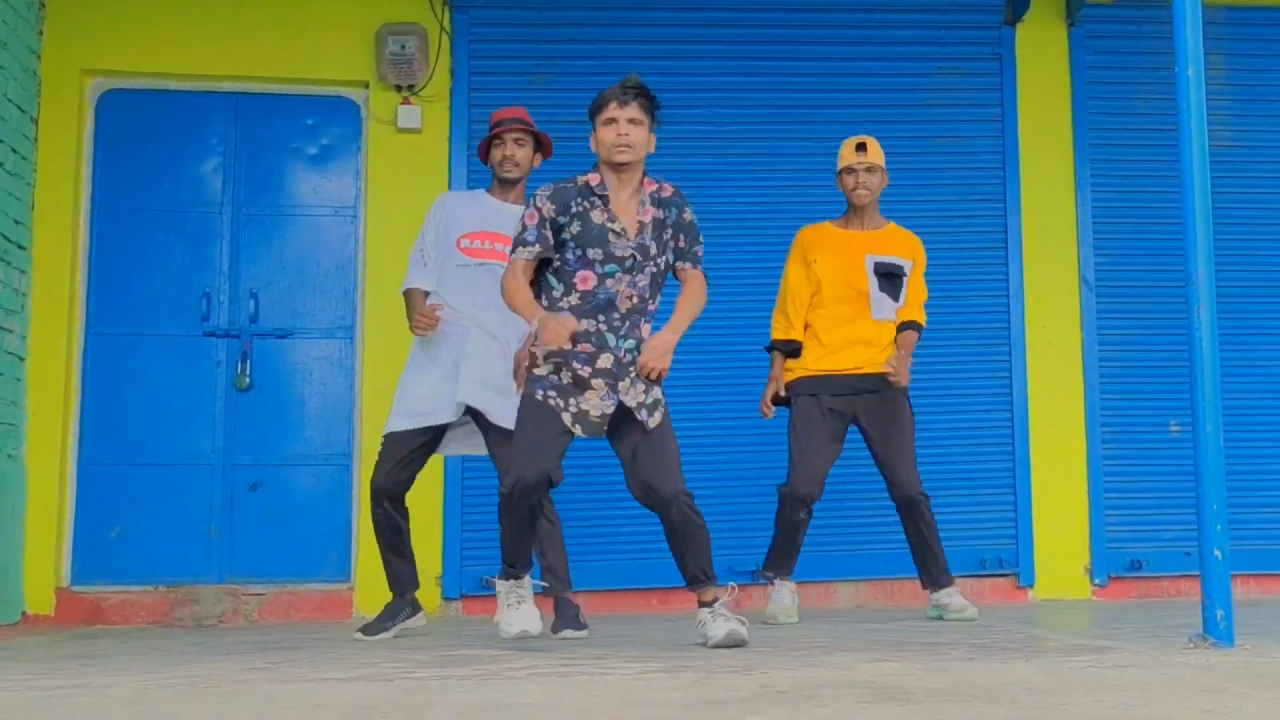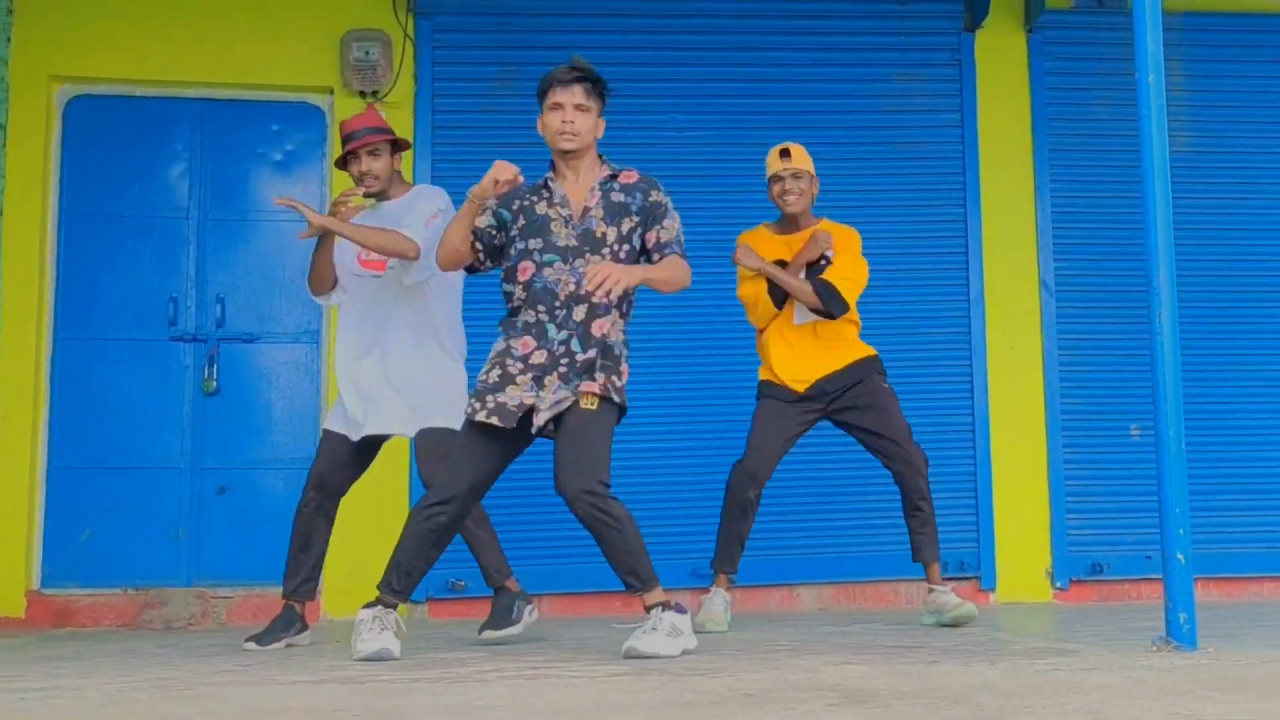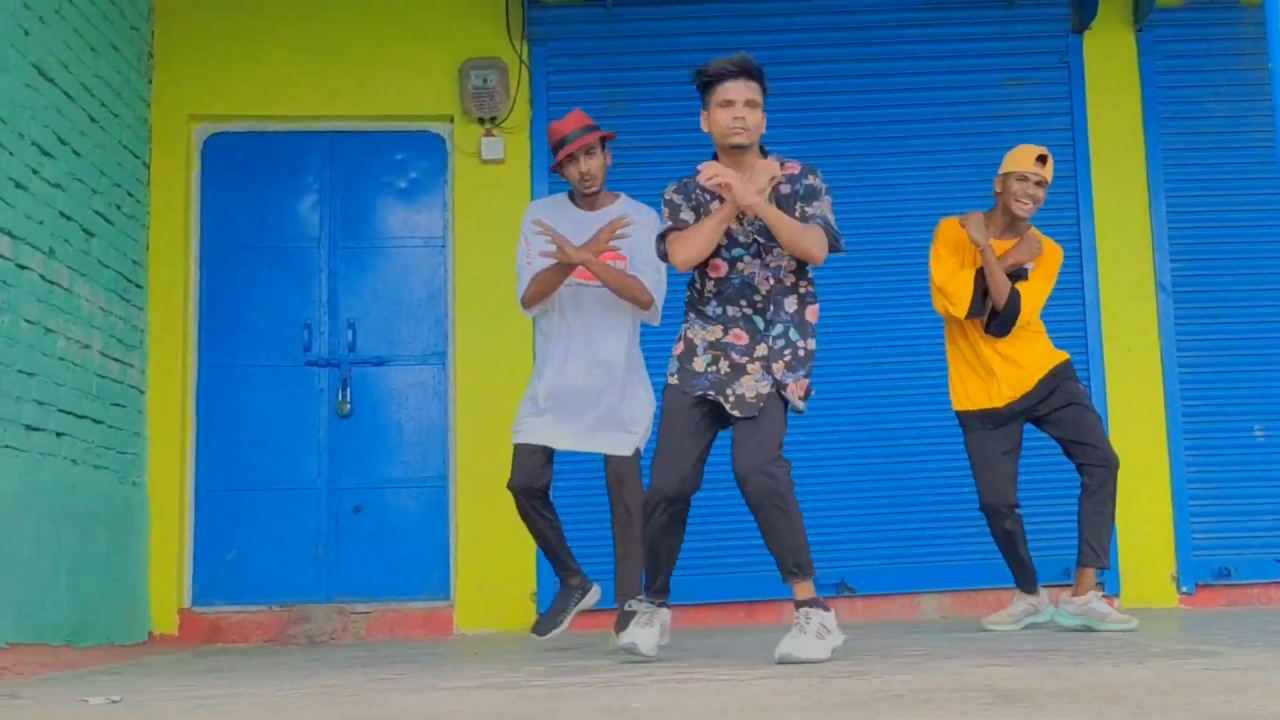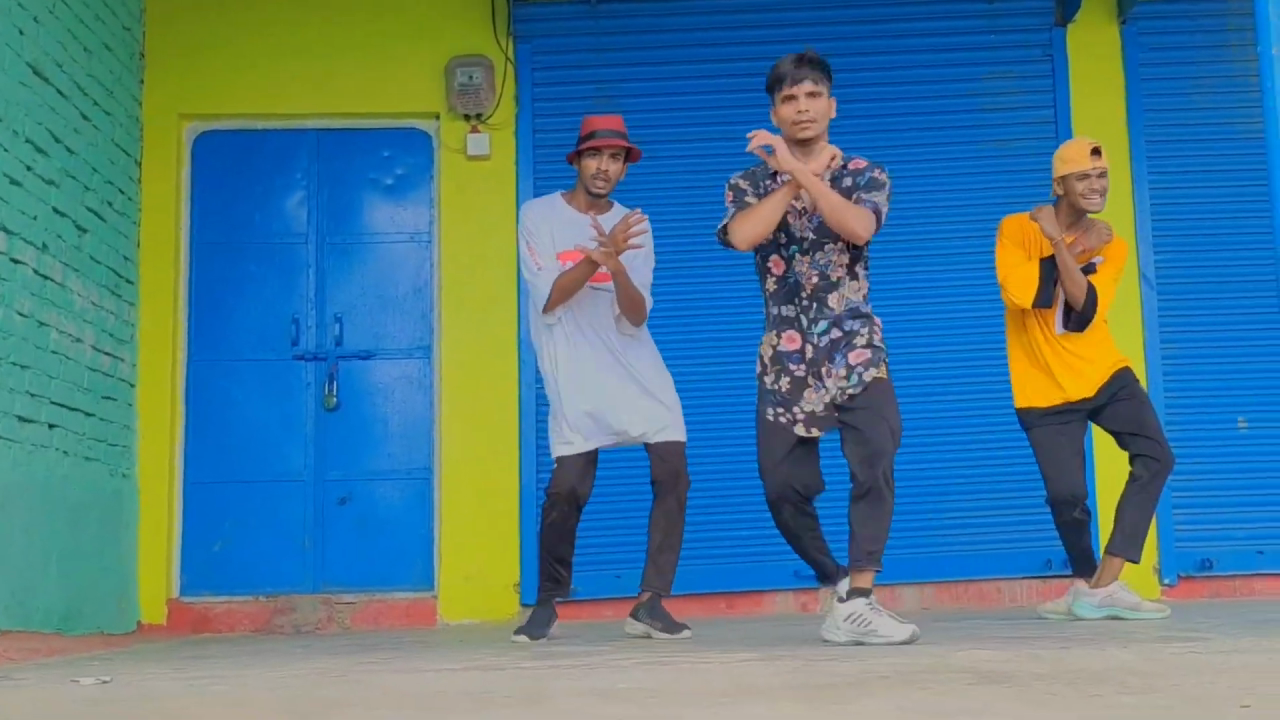
dt=0.5s
person 1, frame 1
left shoulder: (669, 205)
right shoulder: (558, 201)
left elbow: (694, 282)
right elbow: (514, 280)
left wrist: (668, 335)
right wrist: (542, 320)
left hip: (633, 378)
right hip: (560, 373)
left knee: (669, 494)
right knee: (528, 477)
left ankle: (711, 604)
right ankle: (515, 584)
person 1, frame 2
left shoulder: (638, 191)
right shoulder: (517, 200)
left elbow: (678, 272)
right elbow: (450, 260)
left wrist: (628, 273)
right wrist: (482, 194)
left hip: (590, 369)
right hip: (515, 368)
left knee: (584, 486)
right knee: (451, 493)
left ankle: (664, 610)
right ankle: (382, 609)
person 1, frame 3
left shoulder: (800, 179)
right shoulder: (686, 193)
left elbow: (815, 250)
right elbow: (683, 256)
left wrist: (752, 196)
right wrist: (729, 201)
left hip: (776, 353)
right hip: (706, 353)
left knee: (759, 469)
right knee: (670, 484)
left ankle: (811, 611)
right ankle: (652, 605)
person 1, frame 4
left shoulder: (862, 174)
right shoulder: (749, 184)
left elbow: (859, 230)
right elbow: (744, 237)
left wrist: (799, 166)
right wrist: (790, 180)
left hip: (851, 339)
right hip: (787, 350)
left knee: (878, 453)
right knee: (787, 492)
left ankle: (857, 602)
right ankle: (840, 583)
person 2, frame 1
right shoulder: (450, 207)
right elbow: (417, 278)
right wrist: (415, 310)
left hip: (502, 379)
right hip: (434, 376)
right knee: (386, 485)
left ankle: (563, 603)
right ankle: (404, 599)
person 2, frame 2
left shoulder: (431, 203)
right shoulder: (358, 220)
left elbow: (408, 252)
right elbow: (323, 290)
left wrist: (328, 226)
right wrist: (330, 227)
left hip: (430, 372)
right hip: (365, 380)
left knee: (441, 479)
right knee: (321, 488)
left ankle: (509, 594)
right ankle: (293, 612)
person 2, frame 3
left shoulder: (642, 220)
right shoulder: (543, 216)
left elbow: (649, 302)
right elbow: (528, 299)
left wrist: (587, 260)
right wrist: (577, 256)
left hip: (618, 382)
right hip: (555, 382)
left knee: (625, 491)
right knee: (526, 483)
left ankle: (631, 611)
right ankle: (572, 581)
person 2, frame 4
left shoulder: (636, 225)
right shoulder: (537, 216)
left elbow: (635, 317)
right elbow: (549, 301)
left wrist: (612, 265)
right wrist: (596, 257)
left hip: (639, 374)
right hip: (575, 376)
left knee: (671, 475)
right knee: (568, 489)
left ankle: (649, 603)
right ankle: (548, 594)
person 3, frame 1
left shoulder: (908, 246)
right shoulder: (811, 240)
left elbow: (910, 320)
right elbow: (788, 314)
left wrist: (903, 358)
right wrist: (776, 376)
left hip: (880, 383)
right hip: (816, 385)
left knee: (907, 490)
right knee: (802, 487)
left ankle: (939, 589)
right ankle: (781, 580)
person 3, frame 2
left shoulder: (844, 240)
right shoulder: (752, 242)
left elbow: (838, 305)
right elbow: (758, 312)
left wrist: (769, 267)
right wrist: (802, 257)
left hip: (848, 371)
right hip: (785, 383)
left knee: (907, 458)
right knee: (750, 471)
left ankle: (936, 587)
right ankle: (720, 589)
person 3, frame 3
left shoulder: (1046, 252)
right shoulder: (951, 232)
left elbow: (1003, 321)
right elbow: (951, 301)
left wrist: (987, 251)
right wrist: (1011, 258)
left hip: (1045, 376)
right hip: (982, 392)
left knee: (1100, 460)
right knee: (998, 502)
left ankle: (1083, 595)
right ankle: (1029, 596)
person 3, frame 4
left shoulder: (1102, 242)
right shoulder: (1015, 228)
left elbow: (1081, 313)
right elbow: (1019, 296)
left wrist: (1061, 246)
right wrist: (1078, 256)
left hip: (1104, 374)
right hip: (1043, 386)
left knee: (1155, 454)
right knee: (1066, 494)
left ankle: (1107, 581)
right ankle: (1085, 578)
